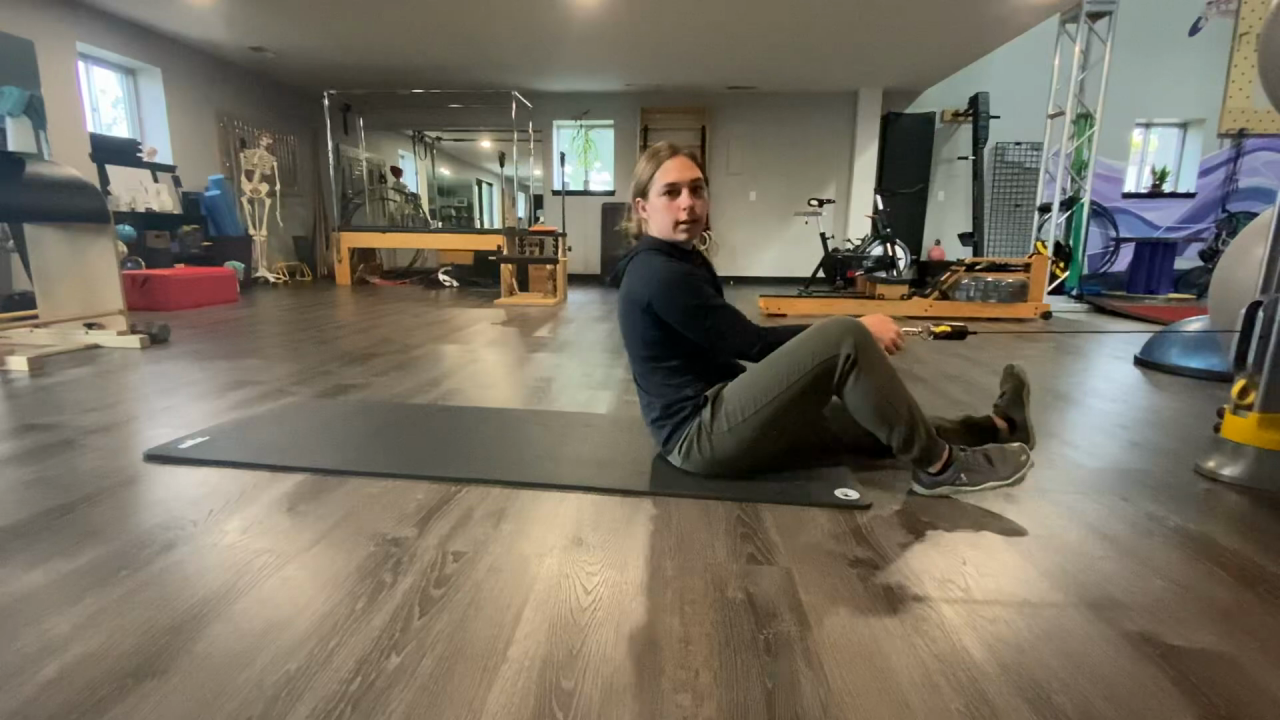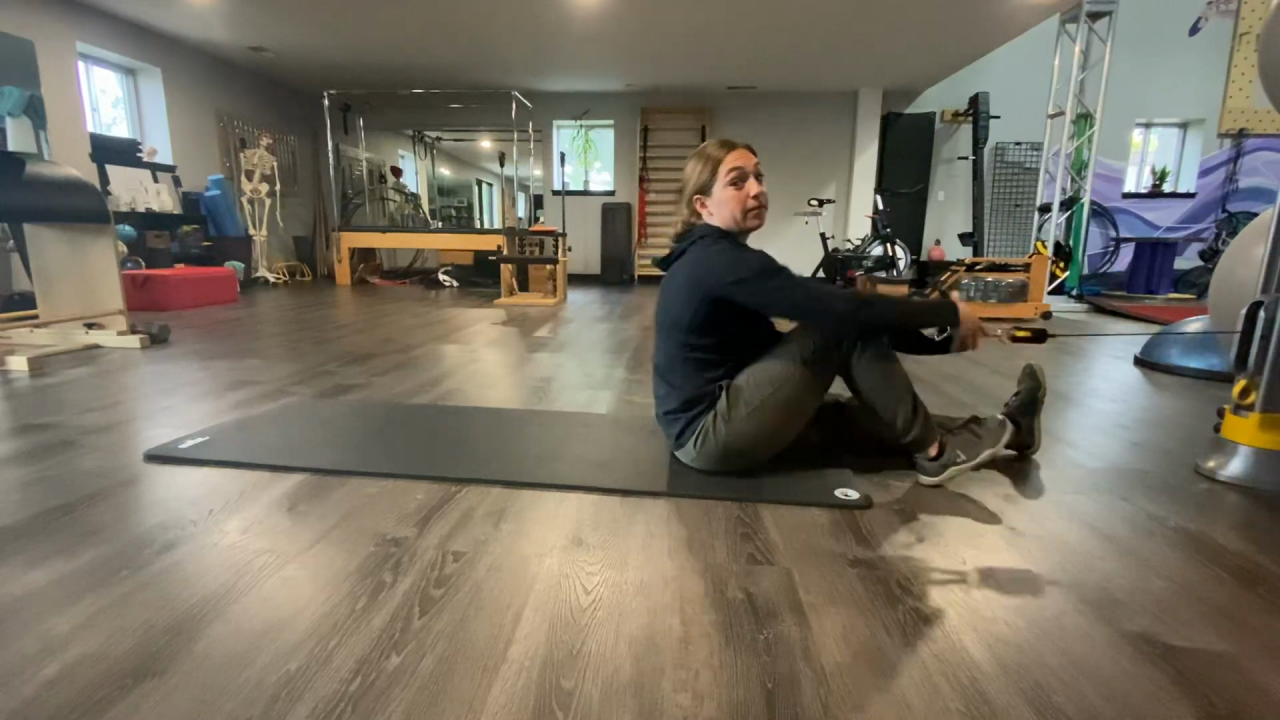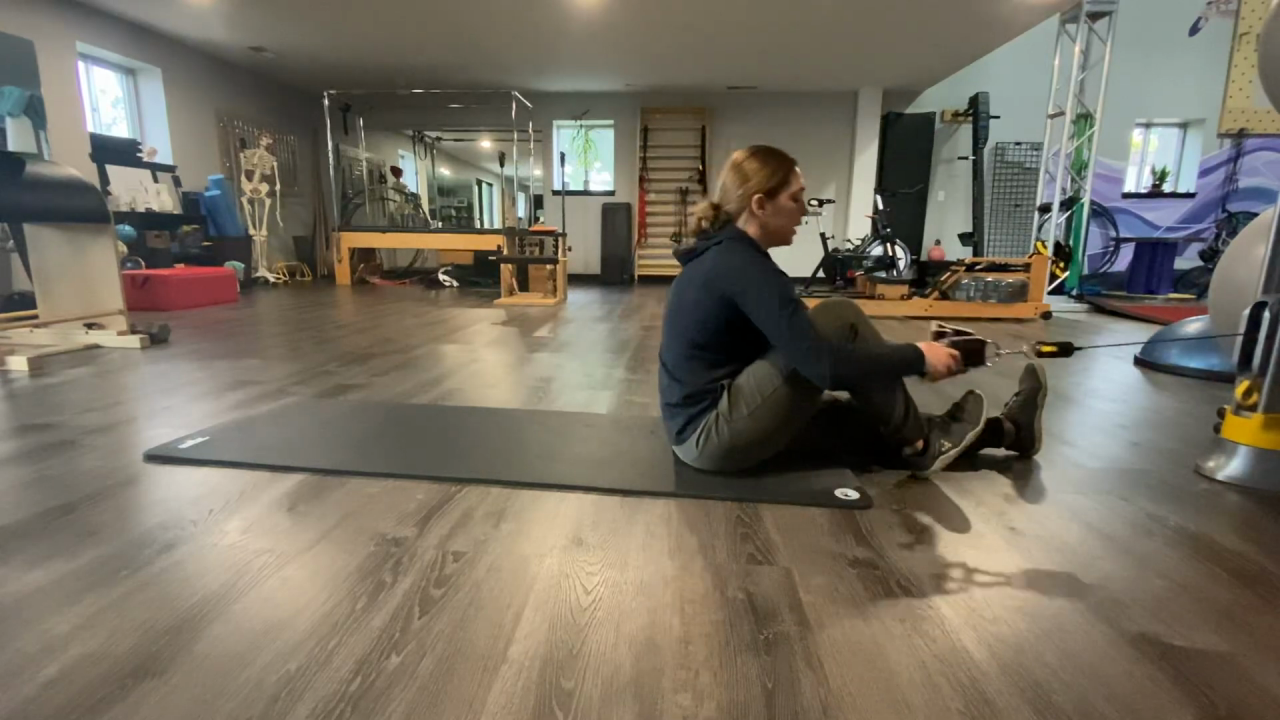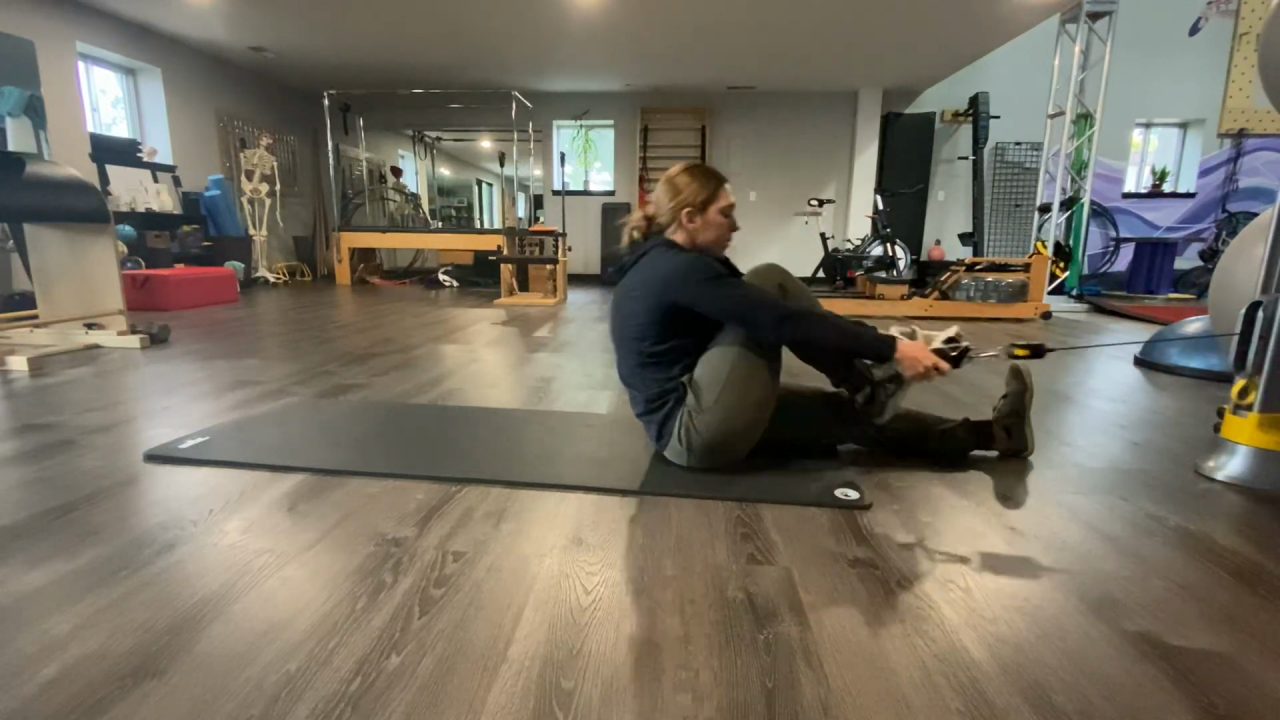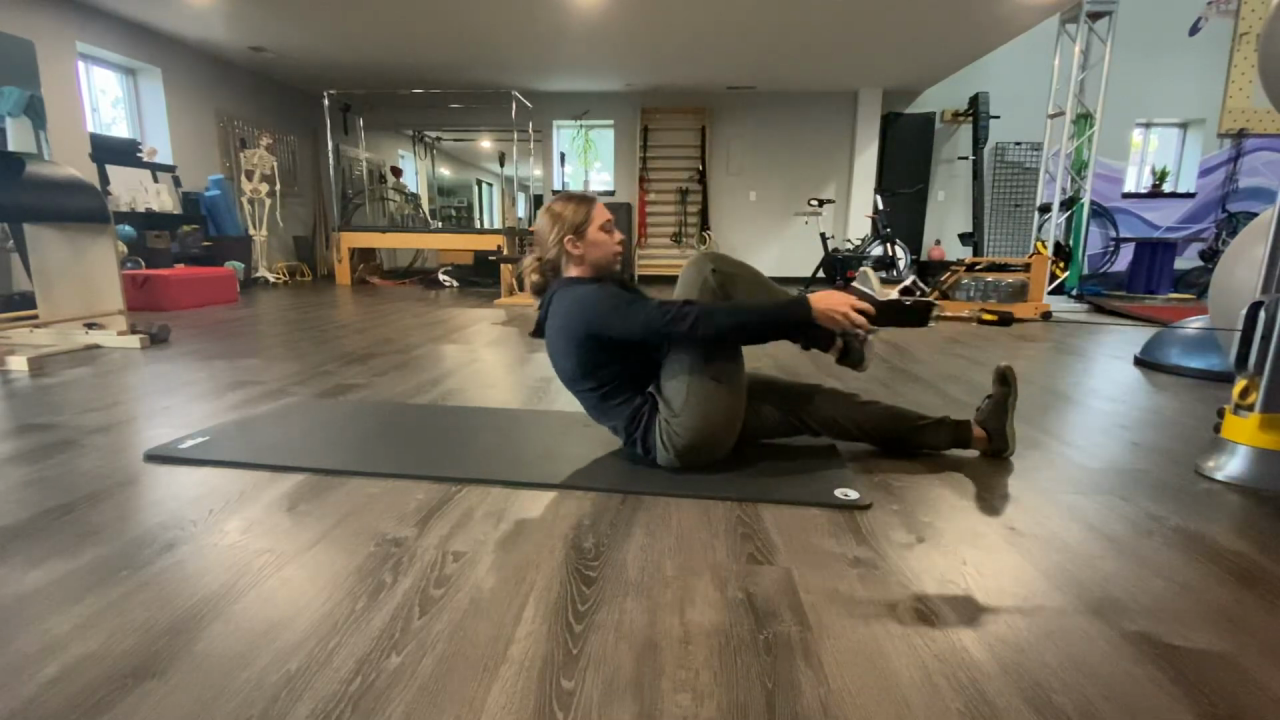
dt=1s
person 1, frame 1
left shoulder: (689, 261)
right shoulder: (660, 275)
right elbow: (750, 343)
right wrist: (856, 328)
left hip: (715, 419)
right hip: (700, 437)
right knee: (843, 337)
left ankle: (999, 427)
right ankle: (939, 465)
person 1, frame 2
left shoulder: (707, 254)
right shoulder: (726, 261)
left elbow: (769, 343)
right elbow: (837, 307)
right wrist: (945, 310)
left hip: (711, 422)
right hip: (713, 436)
left knee: (862, 414)
right knee: (840, 323)
left ankle: (1007, 429)
right ankle: (933, 450)
person 1, frame 3
left shoulder: (725, 255)
right shoulder: (744, 268)
left elbow: (806, 343)
right elbow: (825, 364)
left wrist: (907, 355)
right wrist: (918, 358)
left hip: (707, 423)
right hip: (714, 436)
left knee: (864, 415)
right knee: (840, 317)
left ankle: (1003, 432)
right ankle: (921, 444)
person 1, frame 4
left shoulder: (662, 263)
right shoulder: (681, 270)
left elbow: (758, 316)
right elbow: (785, 321)
right wrist: (890, 350)
left hip: (693, 422)
right hip: (698, 433)
left knee: (842, 410)
right knee: (770, 282)
left ankle: (994, 434)
right ankle: (866, 386)
person 1, frame 5
left shoulder: (587, 295)
right shoulder: (585, 303)
left elbow: (668, 333)
right elbow: (695, 322)
left wrist: (776, 322)
right wrist: (805, 310)
left hip: (680, 417)
right hip: (682, 437)
left knee: (814, 402)
right knee: (706, 272)
left ankle: (975, 433)
right ankle: (836, 341)
